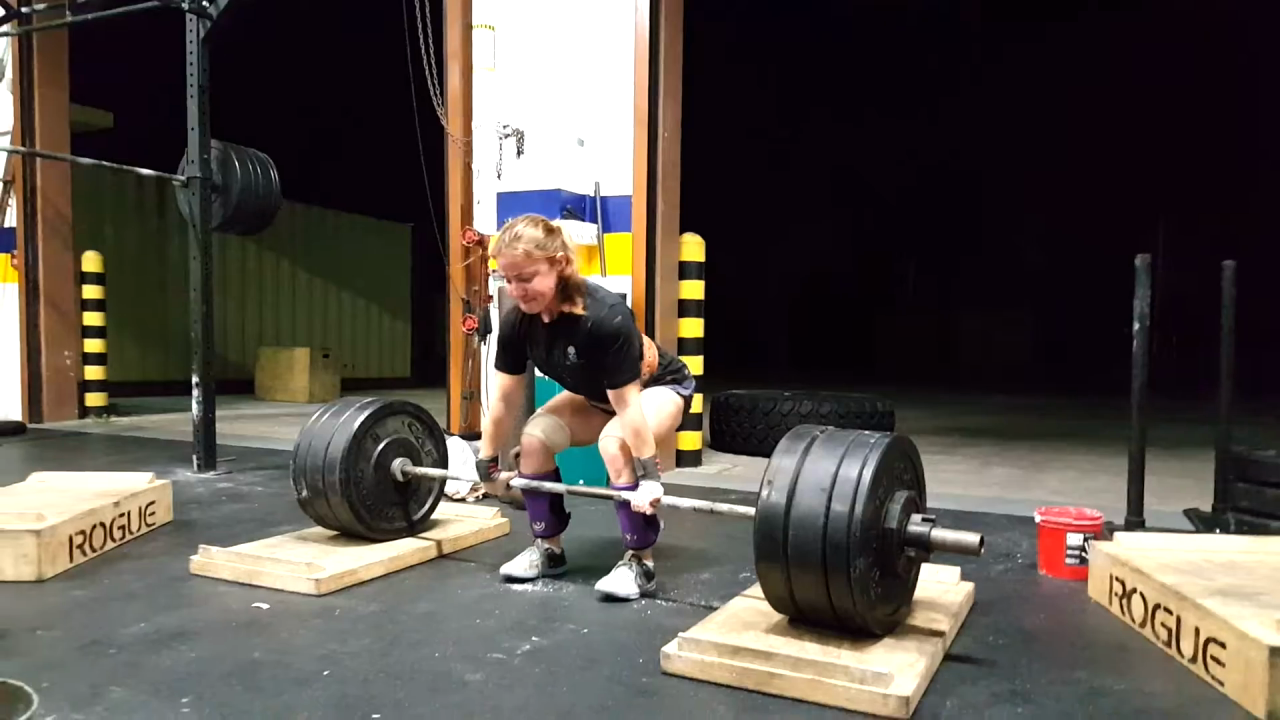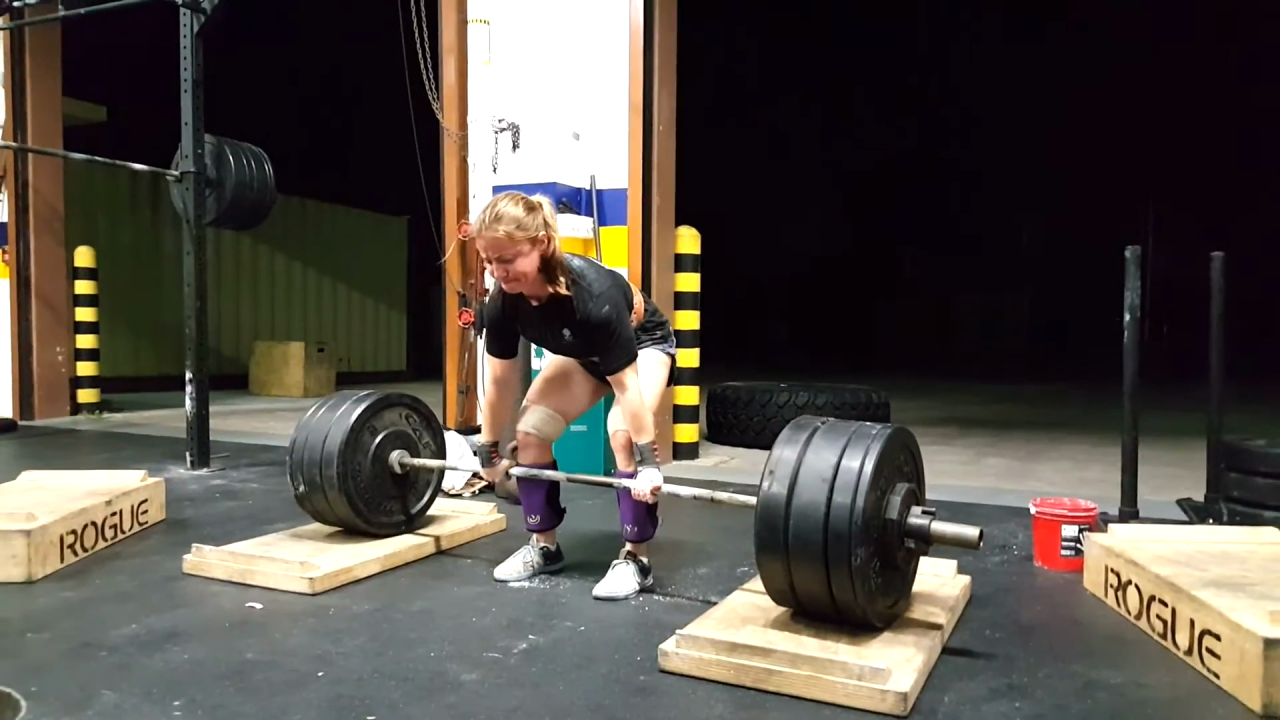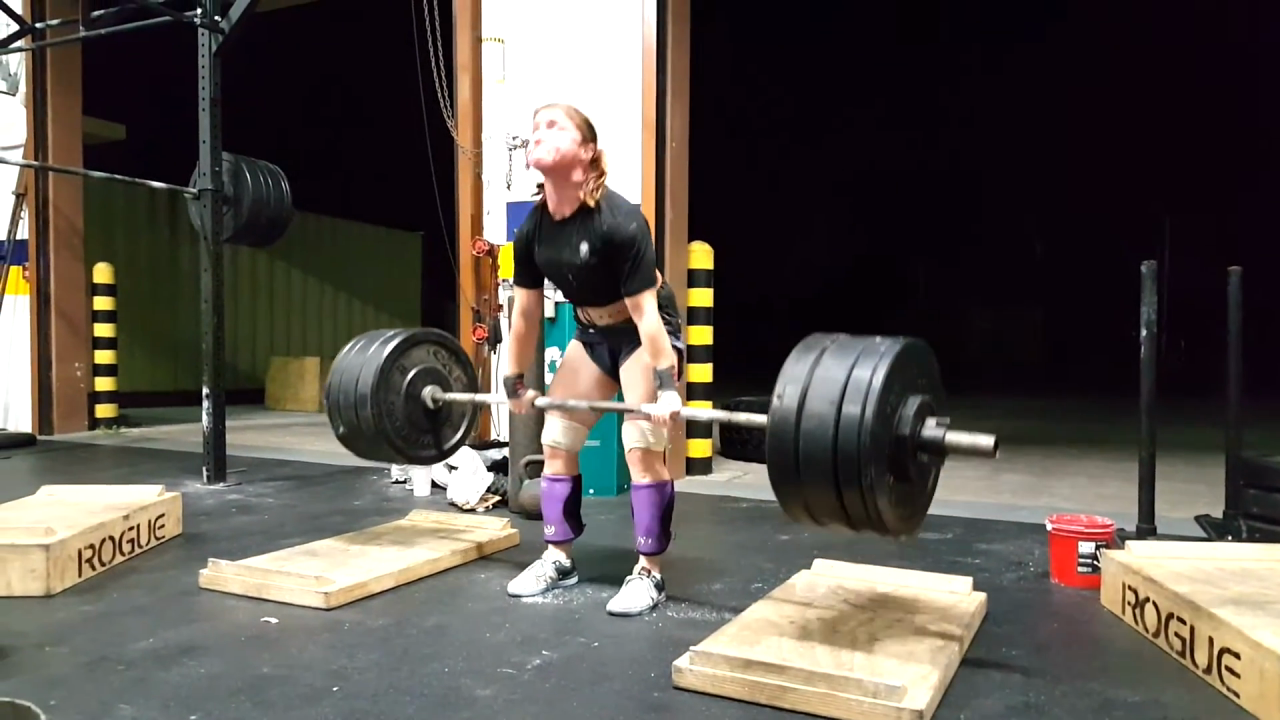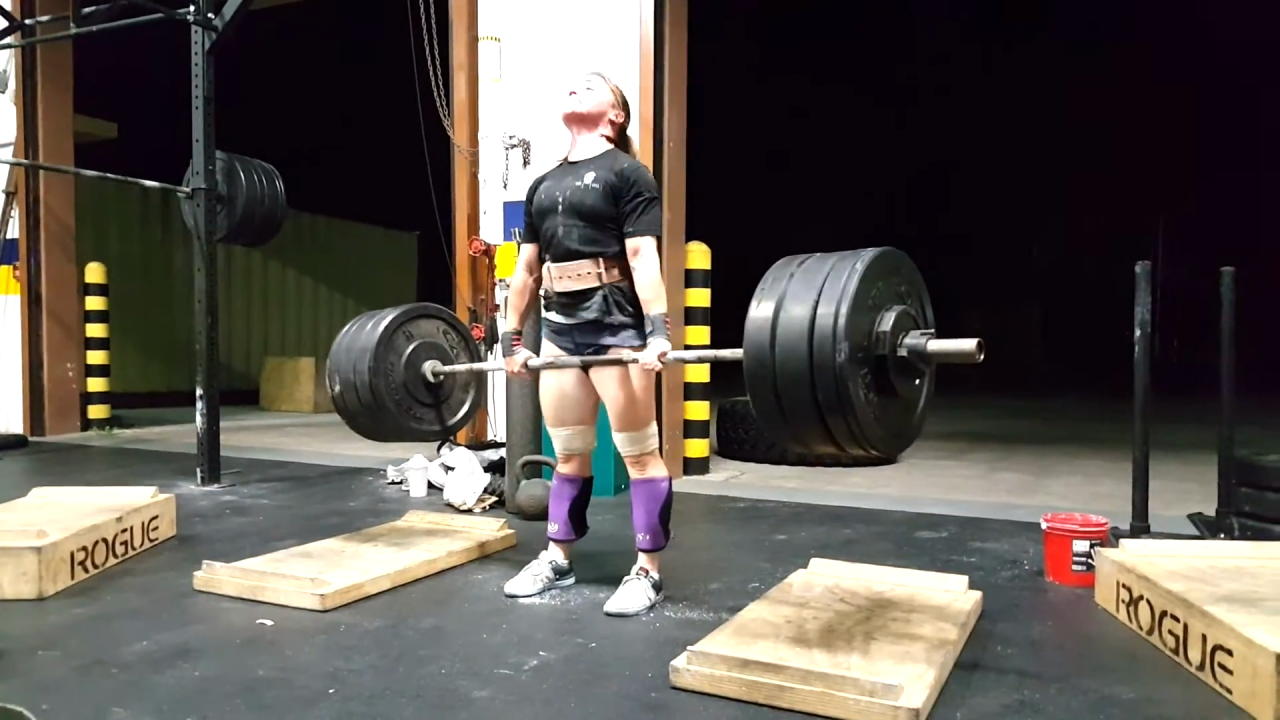
dt=1s
person 1, frame 1
left shoulder: (605, 317)
right shoulder: (516, 323)
left elbow: (627, 404)
right elbow: (505, 399)
left wrist: (649, 477)
right wrist: (487, 462)
left hip: (658, 386)
right hip: (595, 394)
left knee: (616, 443)
right knee: (535, 437)
left ankle: (639, 561)
right ankle: (548, 547)
person 1, frame 2
left shoulder: (594, 296)
right shoulder: (502, 304)
left elbow: (626, 388)
right elbow: (500, 382)
left wrist: (648, 463)
right wrist: (488, 450)
left hip: (642, 342)
right hip: (581, 353)
left knee: (623, 434)
right knee: (531, 429)
left ankle: (635, 558)
right ankle: (543, 545)
person 1, frame 3
left shoulder: (618, 221)
right shoulder: (532, 230)
left elbow: (645, 313)
right elbow: (525, 313)
left wrist: (667, 388)
right wrist: (515, 383)
left hip: (645, 333)
right hip: (592, 335)
left knee: (642, 445)
right knee: (556, 441)
left ankle: (648, 573)
right ankle: (558, 558)
person 1, frame 4
left shoulder: (627, 172)
right shoulder: (544, 183)
left elbow: (643, 258)
right elbow: (526, 269)
left wrist: (657, 330)
right wrist: (511, 338)
left hip: (615, 323)
right hip: (560, 326)
left knee: (637, 449)
right knee: (568, 452)
left ankle: (647, 571)
right ankle: (557, 557)
